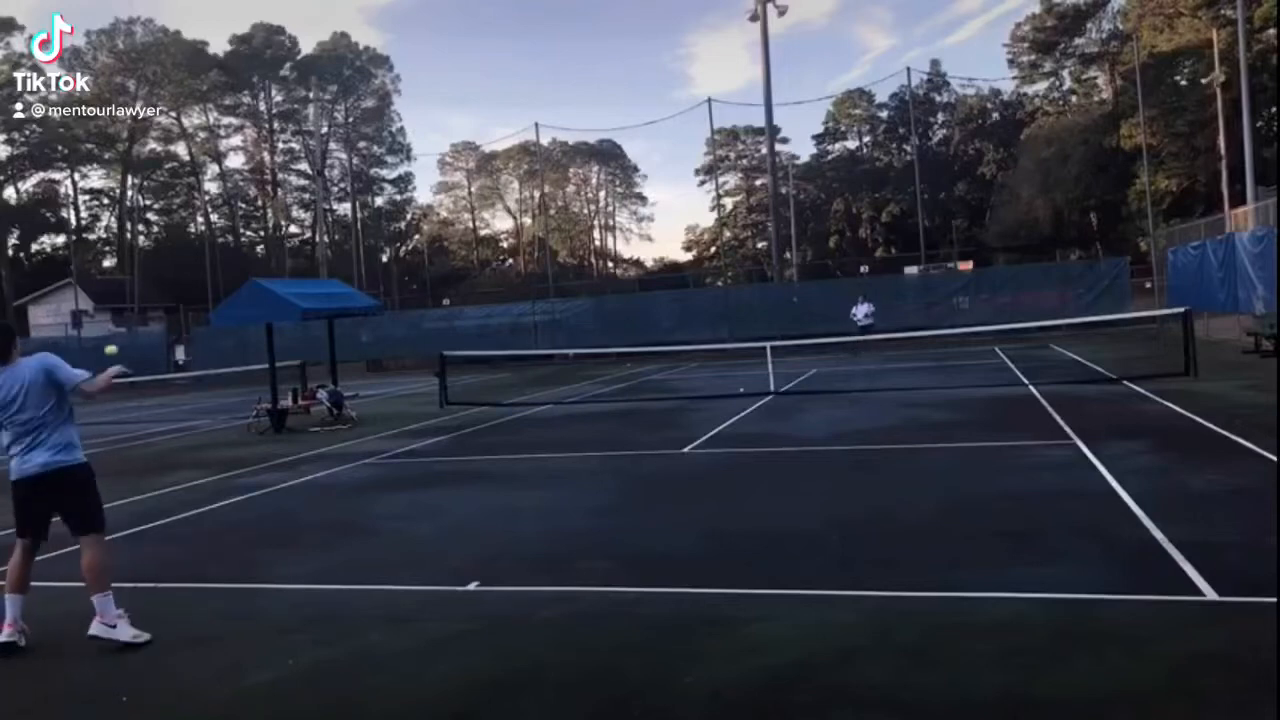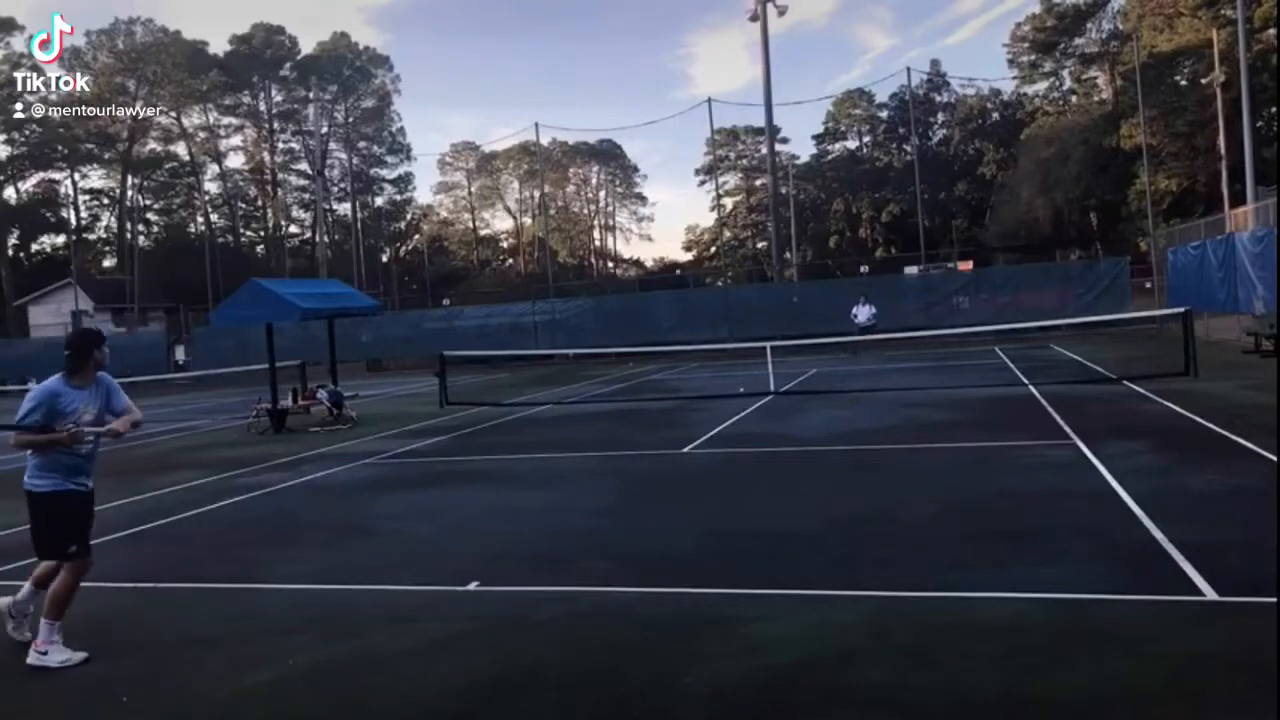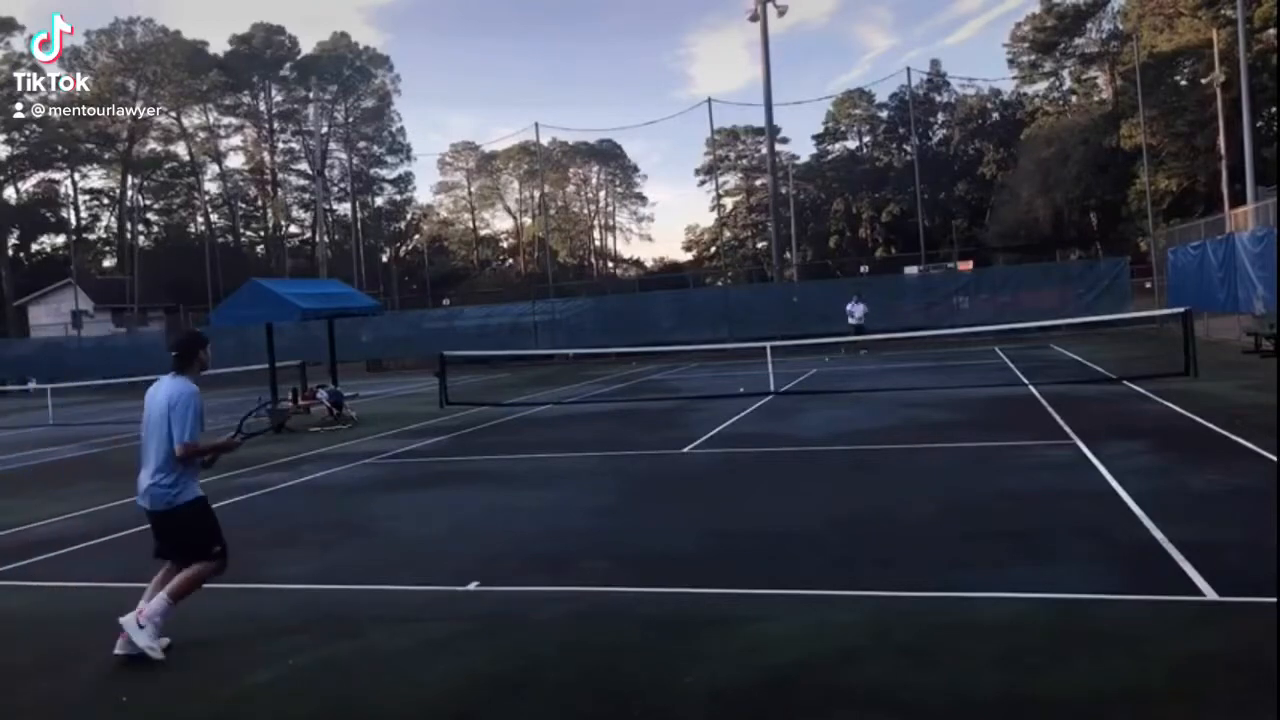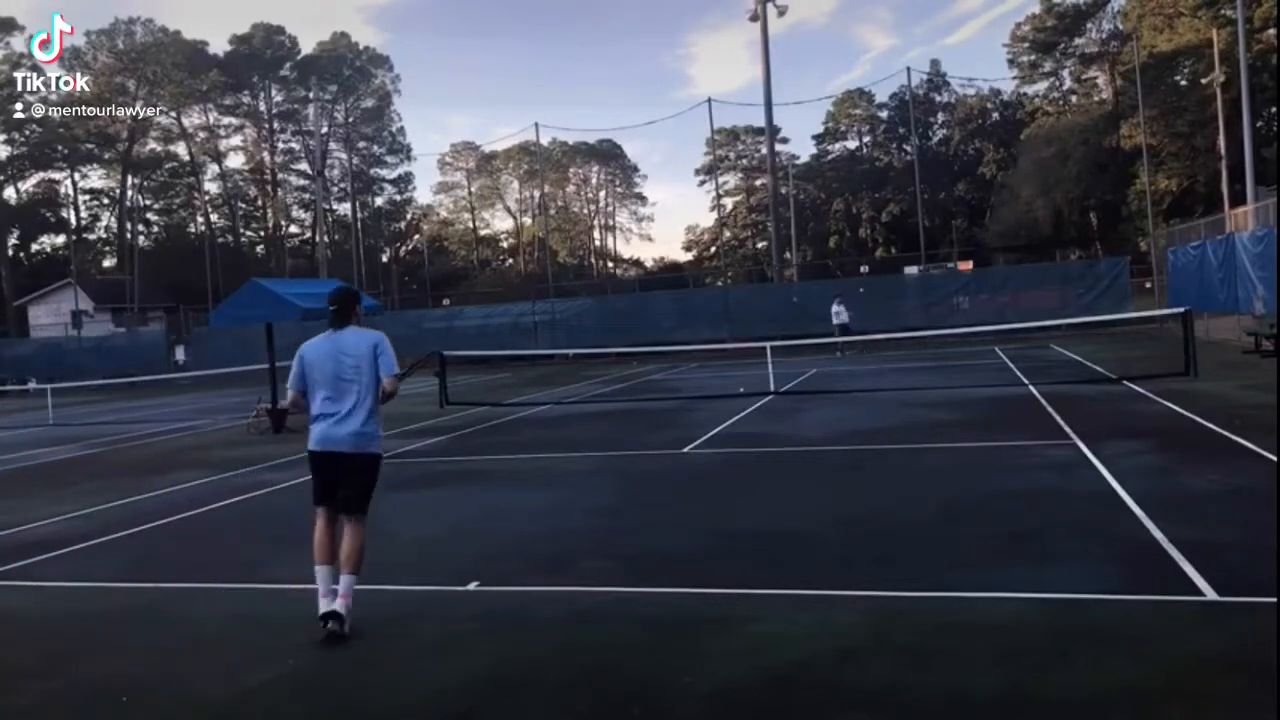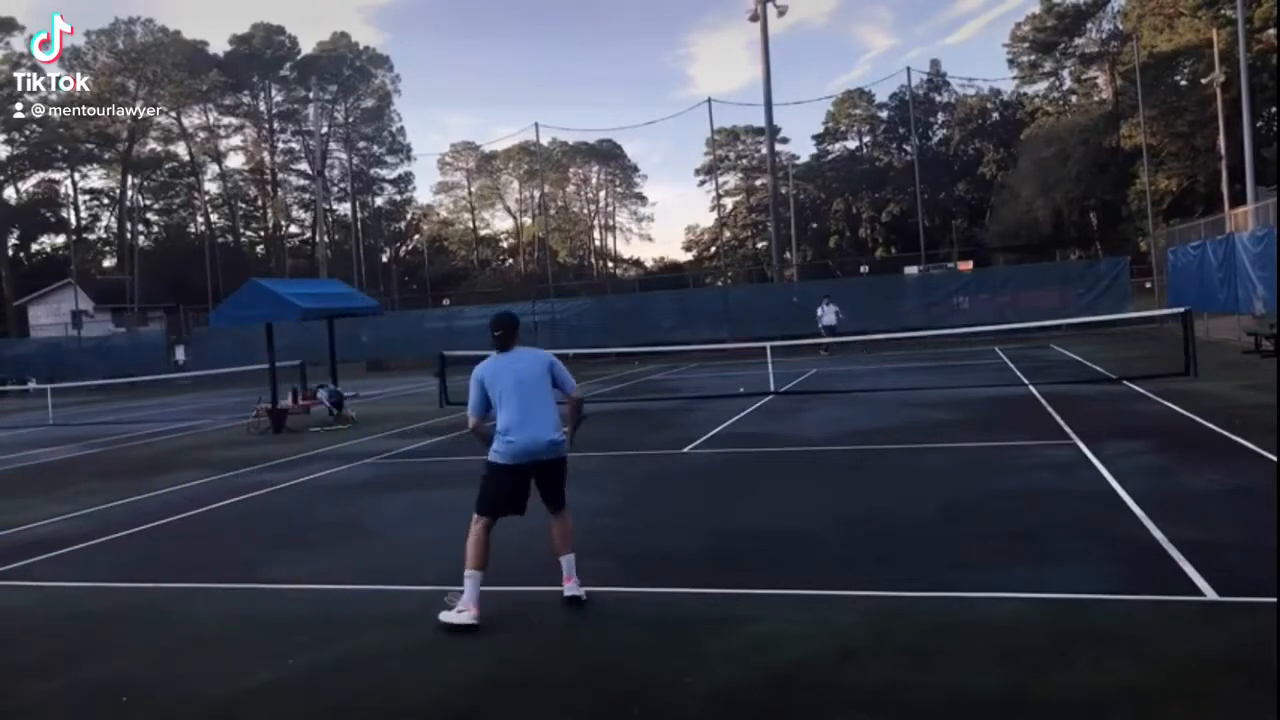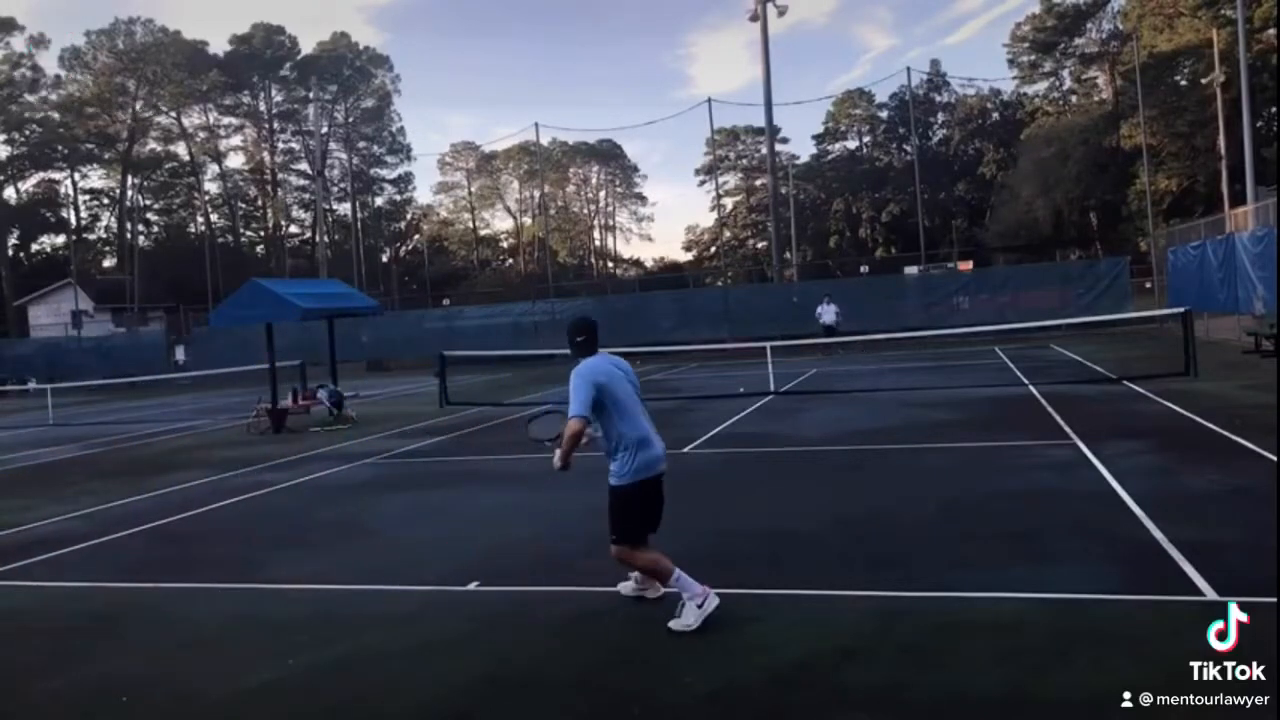
dt=0.5s
person 1, frame 1
right shoulder: (42, 363)
right elbow: (91, 387)
right wrist: (110, 374)
right hip: (64, 467)
right knee: (92, 538)
right ankle: (106, 618)
person 1, frame 2
left shoulder: (104, 384)
right shoulder: (48, 392)
left elbow: (134, 414)
left wrist: (122, 423)
right wrist: (59, 438)
left hip: (80, 485)
right hip: (50, 488)
left knee: (66, 559)
right knee: (78, 562)
right ankle: (44, 645)
person 1, frame 3
left shoulder: (159, 387)
right shoulder: (188, 393)
right elbow: (183, 450)
left wrist: (201, 451)
right wrist: (221, 445)
left hip: (154, 492)
right hip: (178, 494)
left knee: (178, 563)
right knee: (212, 563)
left ankle: (135, 637)
right ankle: (143, 618)
person 1, frame 4
left shoulder: (309, 348)
right shoulder: (375, 340)
left elbow: (293, 401)
right elbow: (389, 388)
left hip: (322, 443)
right hip: (362, 442)
left knee: (325, 516)
right knee: (354, 520)
left ankle: (325, 599)
right ankle: (342, 602)
person 1, frame 5
left shoulder: (482, 370)
right shoulder: (543, 357)
left elbow: (474, 425)
right elbow: (575, 399)
right wrist: (571, 429)
left hip: (508, 453)
right hip: (551, 447)
left knee: (481, 524)
right knee: (558, 510)
left ankle: (468, 606)
right ankle: (571, 582)
person 1, frame 6
left shoulder: (583, 374)
right shoulder: (620, 365)
left elbow: (576, 428)
left wrist: (562, 457)
left hip: (630, 466)
right hip: (651, 457)
left knee: (624, 549)
right knee: (633, 529)
left ankle: (697, 595)
right ankle: (646, 581)
